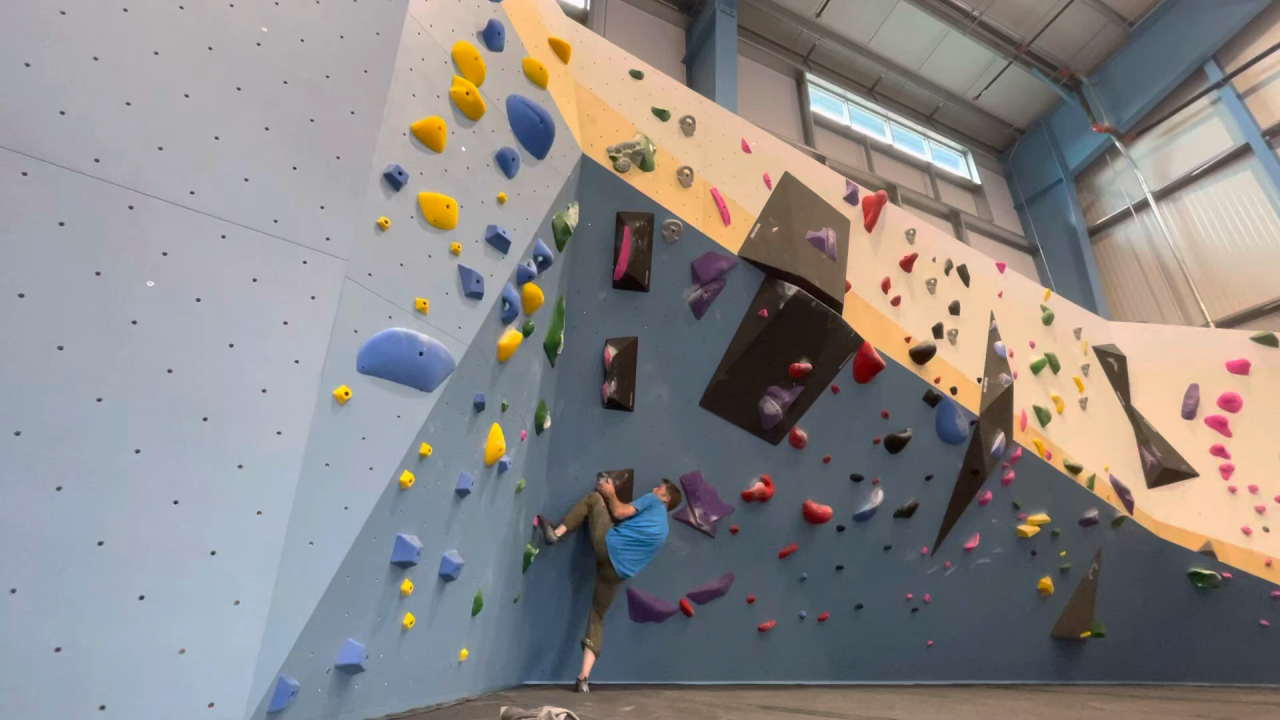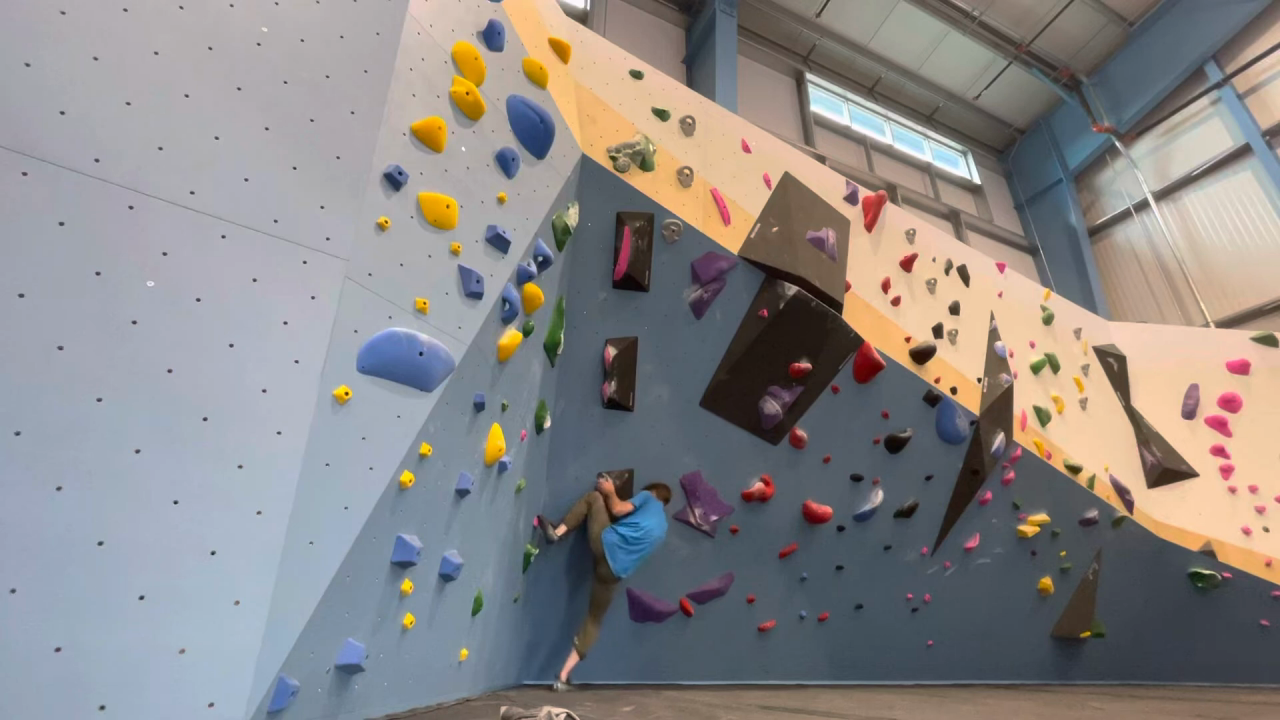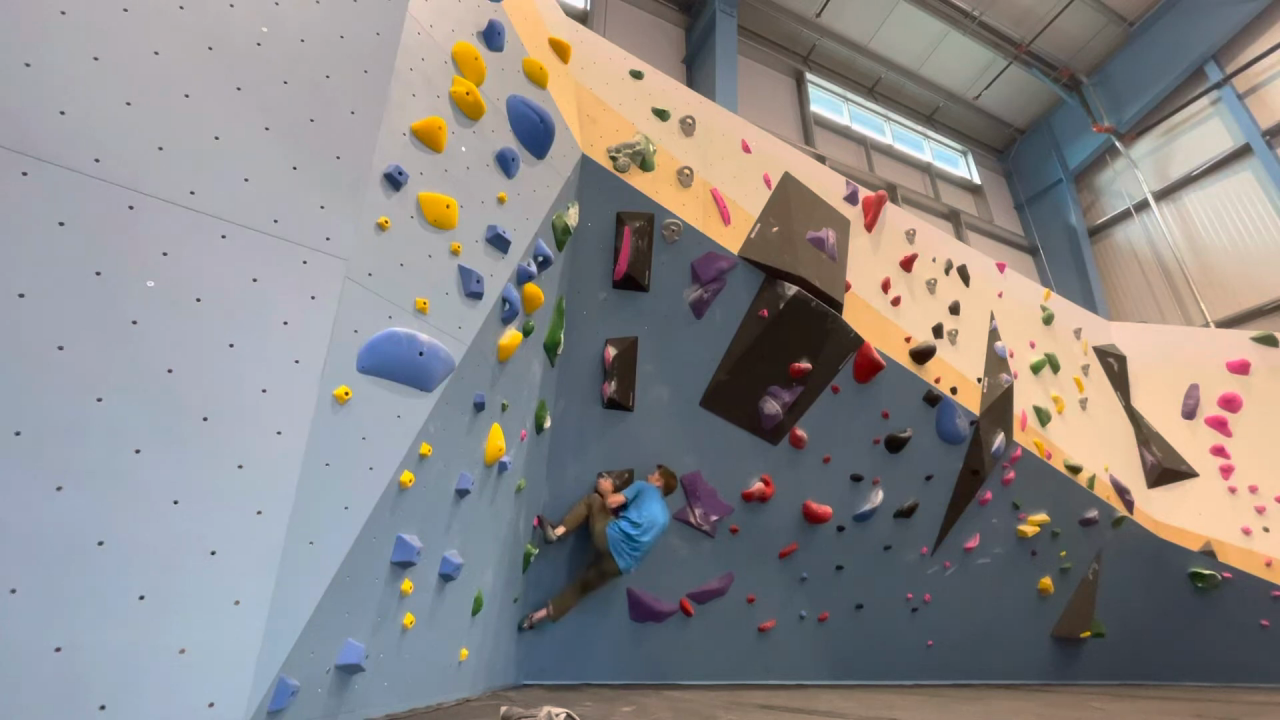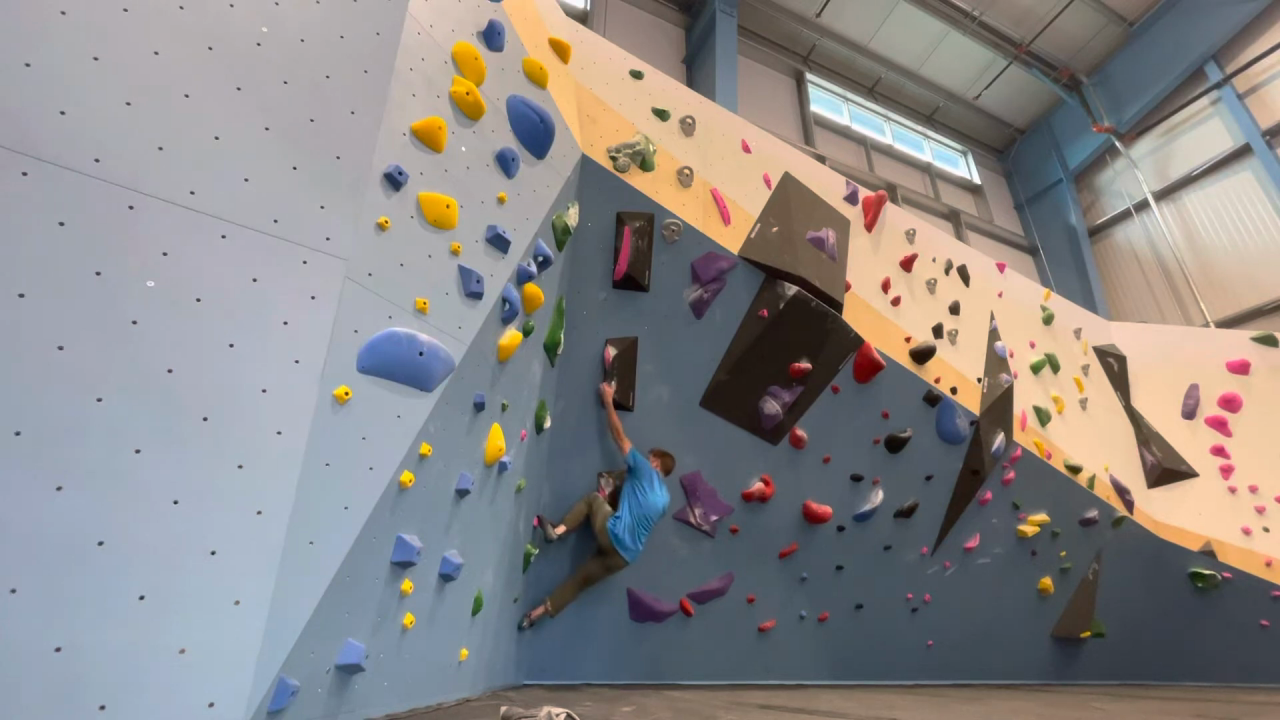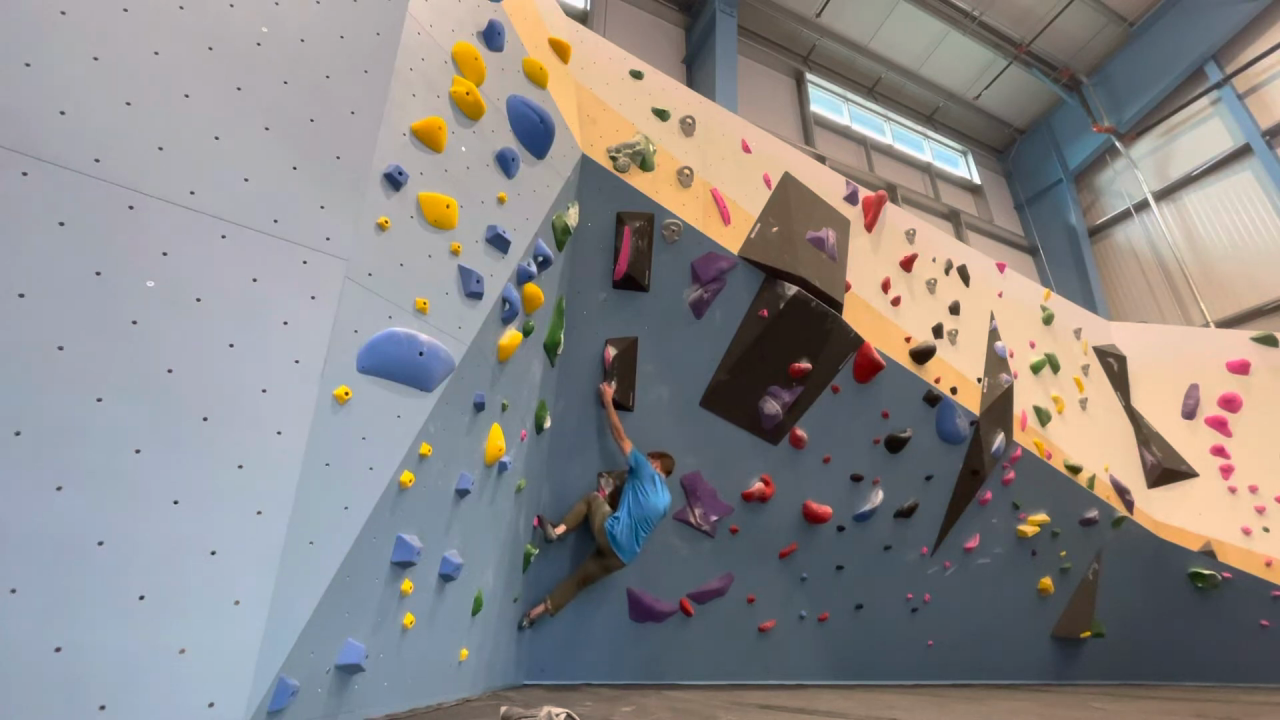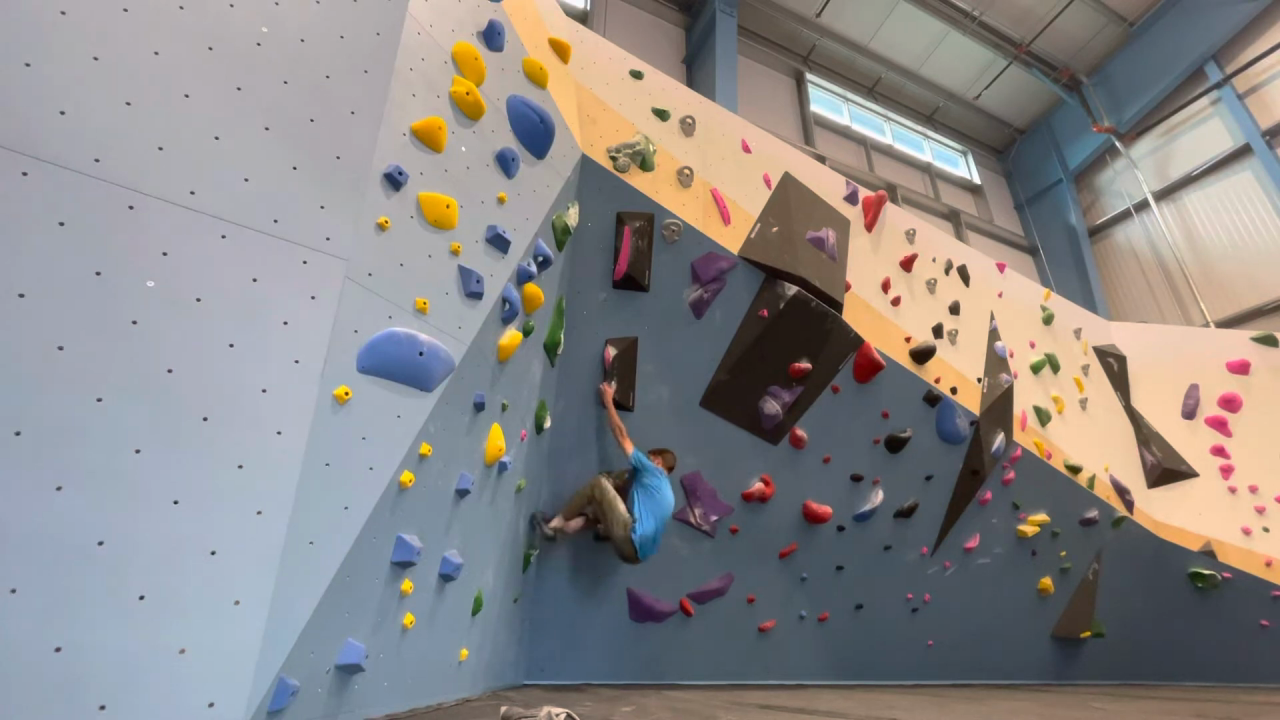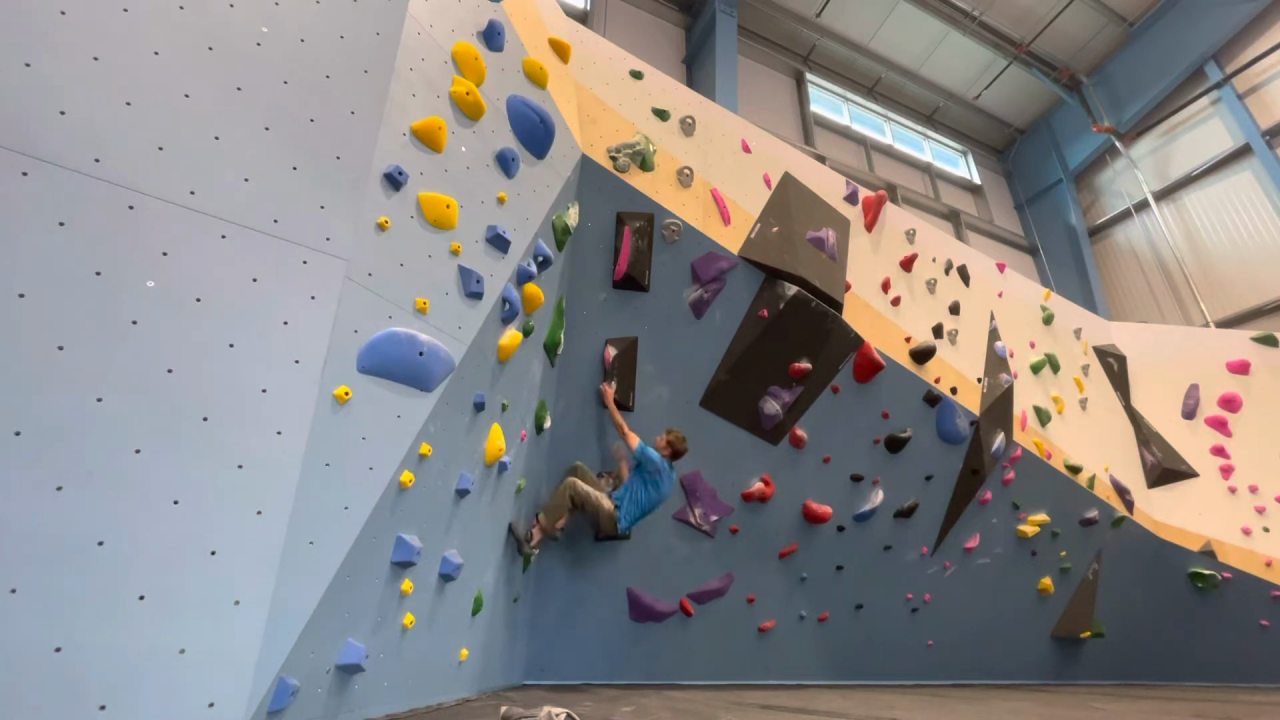
dt=0.7s
person 1, frame 1
left shoulder: (652, 501)
right shoulder: (662, 529)
left elbow: (620, 513)
left wrist: (610, 494)
left hip: (609, 543)
right hip: (618, 569)
left knee: (594, 497)
right knee: (597, 615)
left ankle: (557, 532)
right ankle: (584, 677)
person 1, frame 2
left shoulder: (648, 498)
right shoulder: (662, 528)
left elbow: (618, 509)
left wrist: (609, 492)
left hip: (606, 542)
right hip: (616, 570)
left knee: (593, 496)
right knee: (594, 619)
left ankle: (557, 531)
right ankle: (563, 676)
person 1, frame 3
left shoulder: (645, 487)
right shoulder: (664, 516)
left elbow: (611, 502)
left wrist: (606, 491)
left hip: (611, 538)
left knee: (593, 499)
right knee: (582, 585)
left ankle: (557, 531)
right ankle: (539, 616)
person 1, frame 4
left shoulder: (644, 470)
right shoulder: (664, 498)
left elbow: (619, 436)
left wrist: (608, 400)
right wrist: (614, 496)
left hip: (612, 535)
right hip: (626, 554)
left knee: (593, 499)
right knee: (580, 579)
left ankle: (557, 530)
right ankle: (539, 612)
person 1, frame 5
left shoulder: (645, 471)
right shoulder: (666, 499)
left elbow: (620, 437)
left wrist: (608, 401)
left hip: (611, 536)
right hip: (625, 556)
left knee: (592, 498)
right knee: (580, 578)
left ankle: (557, 530)
right ankle: (539, 611)
person 1, frame 6
left shoulder: (650, 470)
right shoulder: (665, 488)
left elbow: (622, 437)
left wrist: (608, 401)
left hip: (632, 540)
right hip: (637, 549)
left knee: (599, 483)
right knee: (599, 508)
left ankle: (553, 525)
right ankle: (566, 525)
person 1, frame 7
left shoulder: (656, 462)
right shoulder: (667, 475)
left elbow: (625, 432)
left wrist: (609, 400)
right wrist: (623, 462)
left hip: (614, 519)
right hip: (615, 509)
left knee: (572, 485)
right knee: (578, 470)
left ankle: (533, 539)
right ankle: (557, 524)
